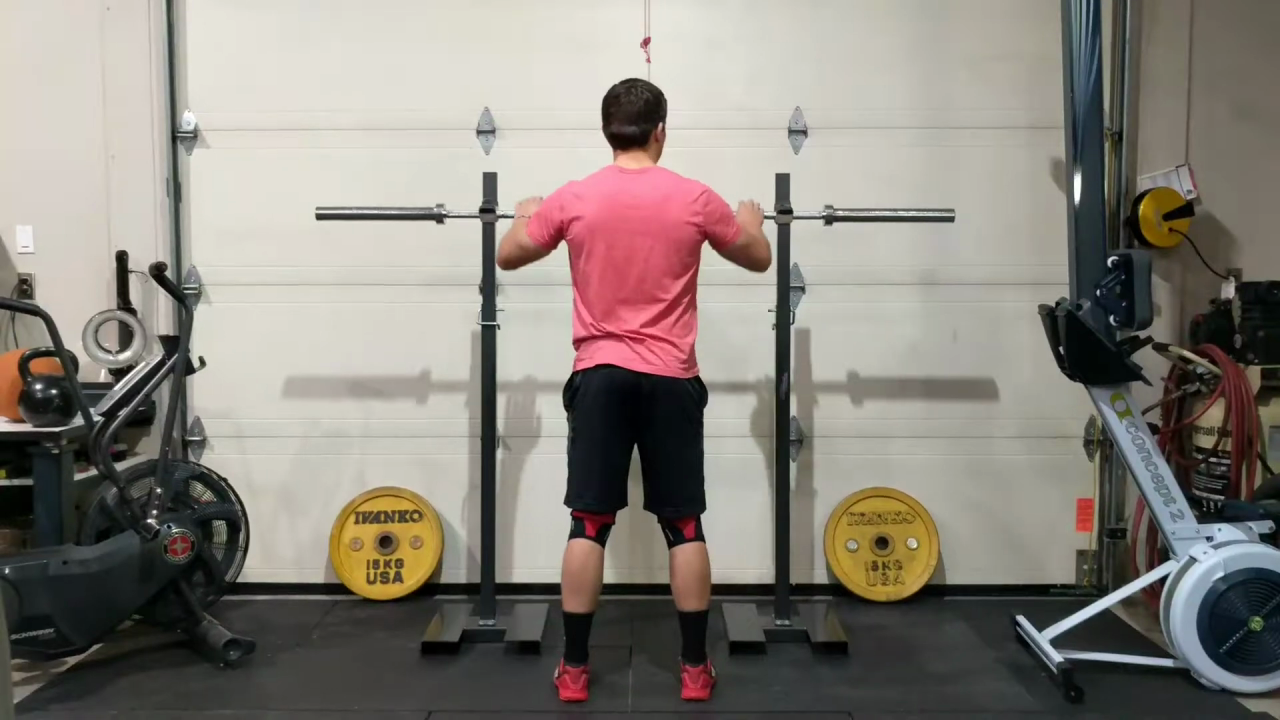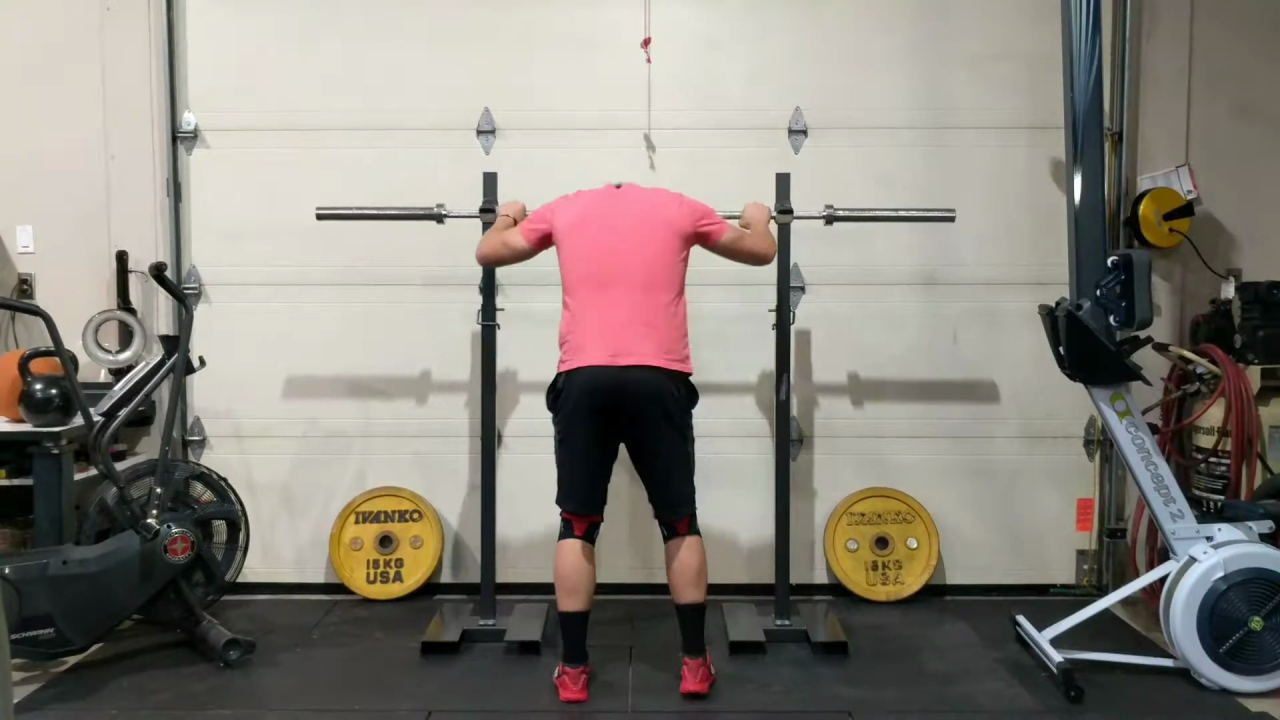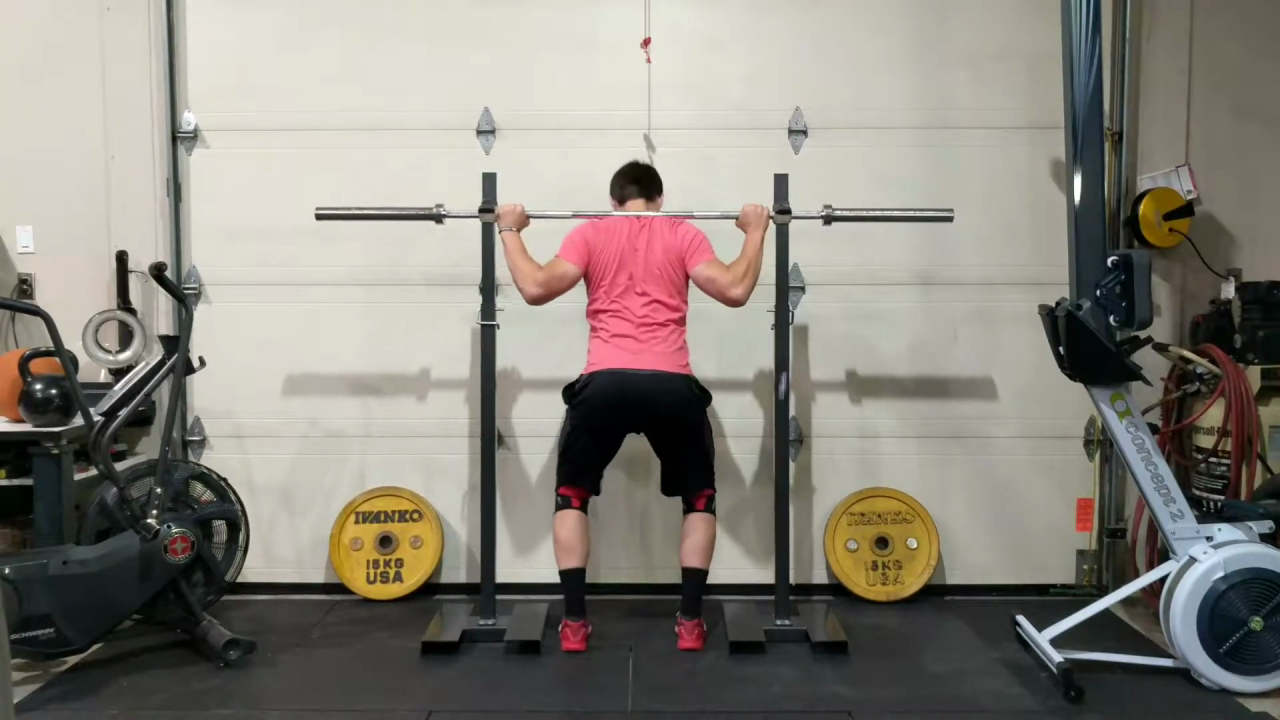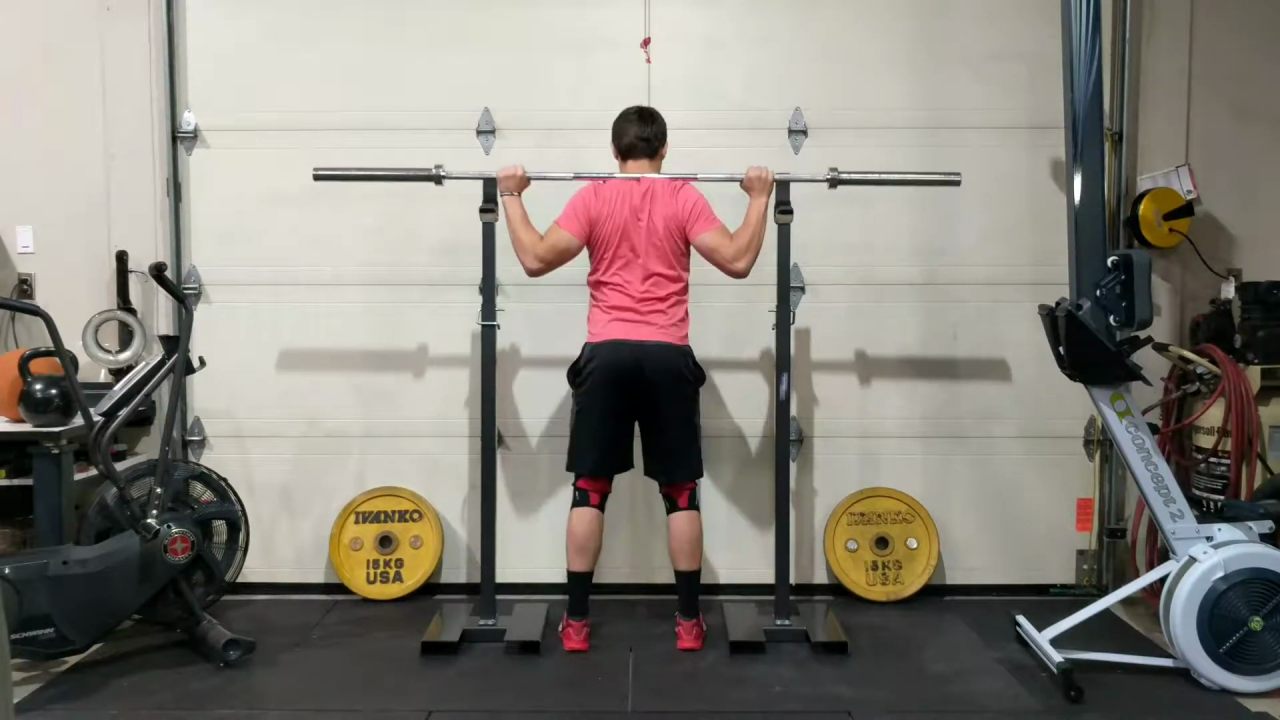
dt=1s
person 1, frame 1
left shoulder: (573, 199)
right shoulder: (695, 200)
left elbow: (508, 254)
right elbow: (758, 256)
left wrist: (524, 215)
right wrist: (751, 218)
left hip: (600, 377)
right hip: (672, 381)
left knee: (589, 524)
right knee: (684, 526)
left ankle: (574, 668)
right ankle: (695, 668)
person 1, frame 2
left shoulder: (566, 208)
right shoulder: (678, 207)
left elbow: (488, 253)
right elbow: (761, 252)
left wrist: (507, 217)
right wrist: (757, 221)
left hip: (585, 377)
right hip: (660, 376)
left knee: (578, 525)
right knee: (679, 523)
left ankle: (573, 669)
right ankle: (694, 663)
person 1, frame 3
left shoulder: (590, 233)
right shoulder: (683, 234)
left elbow: (535, 289)
right elbow: (736, 290)
left wrist: (510, 231)
right wrist: (755, 232)
left hip: (605, 384)
right hip: (671, 385)
left knee: (571, 495)
right knee: (699, 497)
left ankle: (574, 622)
right ankle: (690, 621)
person 1, frame 4
left shoulder: (592, 198)
right shoulder: (685, 198)
left elbow: (535, 259)
right elbow: (738, 261)
left wrist: (511, 196)
right wrist: (759, 198)
left hip: (607, 356)
right hip: (668, 358)
left knee: (590, 489)
right knee: (680, 492)
left ankle: (577, 621)
right ankle: (689, 621)
